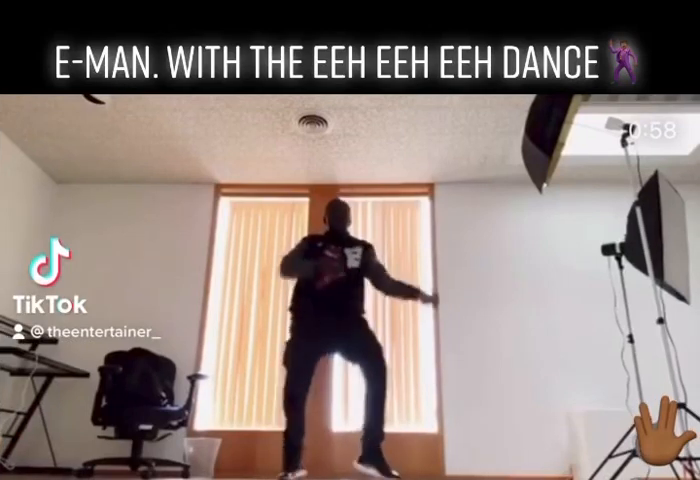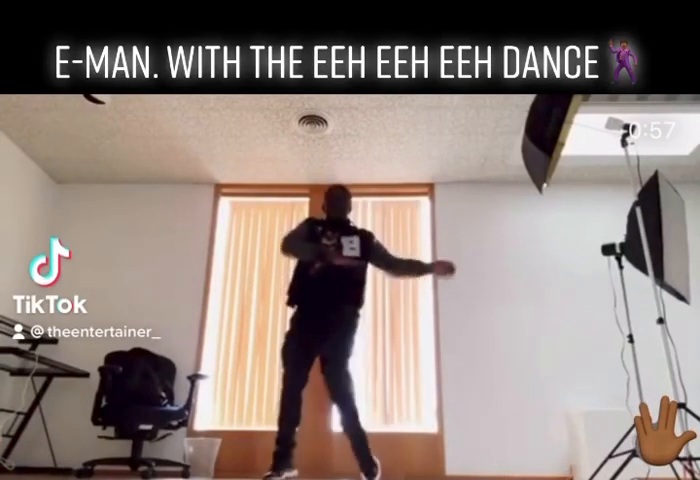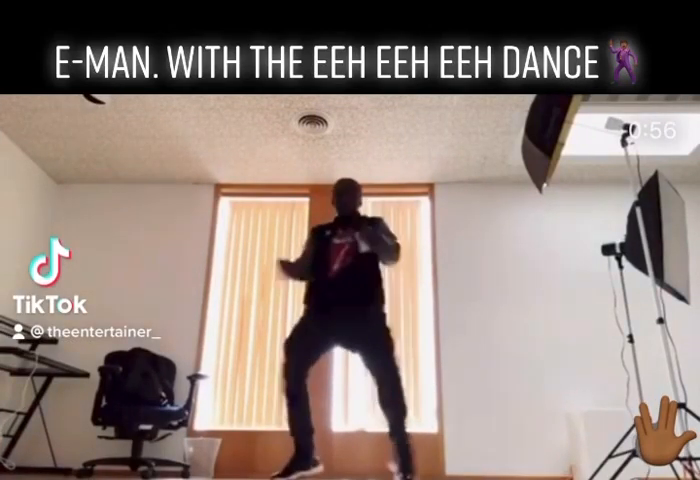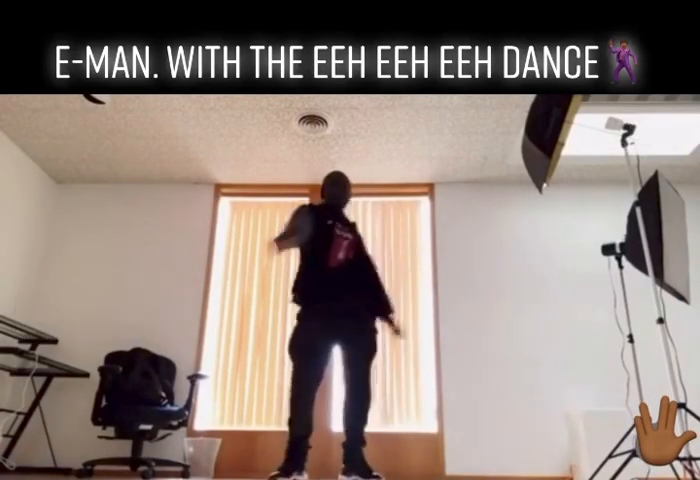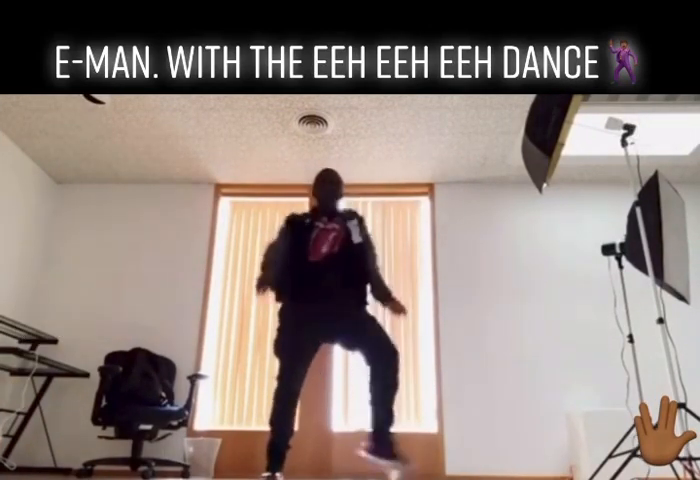
dt=1s
person 1, frame 1
left shoulder: (361, 248)
right shoulder: (310, 244)
left elbow: (384, 282)
right elbow: (287, 268)
left wrist: (416, 293)
right wrist: (317, 268)
left hip: (348, 321)
right hip: (312, 323)
left knee: (376, 369)
right knee: (295, 386)
left ankle: (371, 452)
person 1, frame 2
left shoulder: (363, 238)
right shoulder: (311, 227)
left elbow: (393, 264)
right elbow: (289, 245)
left wrist: (428, 267)
right wrist: (329, 256)
left hip: (340, 313)
right hip: (307, 313)
left knee: (334, 373)
right knee: (293, 379)
left ankle: (363, 455)
person 1, frame 3
left shoulder: (374, 226)
right shoulder: (319, 234)
left elbow: (391, 255)
right elbow: (306, 270)
left wrist: (372, 239)
right wrist: (288, 269)
left hip: (365, 313)
right hip: (322, 313)
left knee: (386, 376)
right knee: (293, 372)
left ankle: (403, 453)
right ankle: (304, 455)
person 1, frame 4
left shoulder: (352, 230)
right shoulder: (308, 215)
left elbow: (367, 275)
right elbow: (296, 232)
left wrist: (385, 312)
right wrist: (287, 238)
left hip: (354, 312)
right hip: (318, 310)
left knee: (359, 381)
right knee: (305, 378)
person 1, frame 5
left shoulder: (353, 222)
right shoulder: (296, 225)
left elbow: (368, 265)
right elbow: (277, 255)
left wrist: (384, 294)
right wrist: (267, 276)
left hip: (346, 307)
right hip: (303, 308)
left knee: (385, 355)
right knee: (290, 379)
left ankle: (380, 441)
